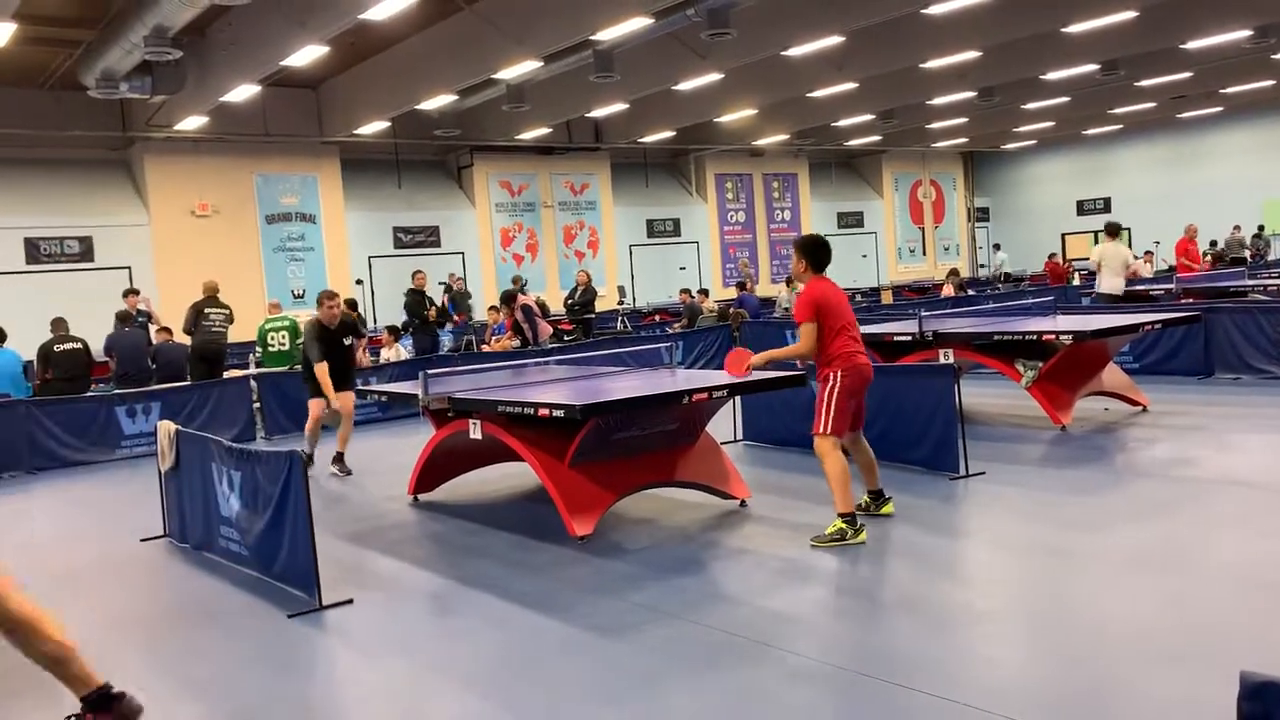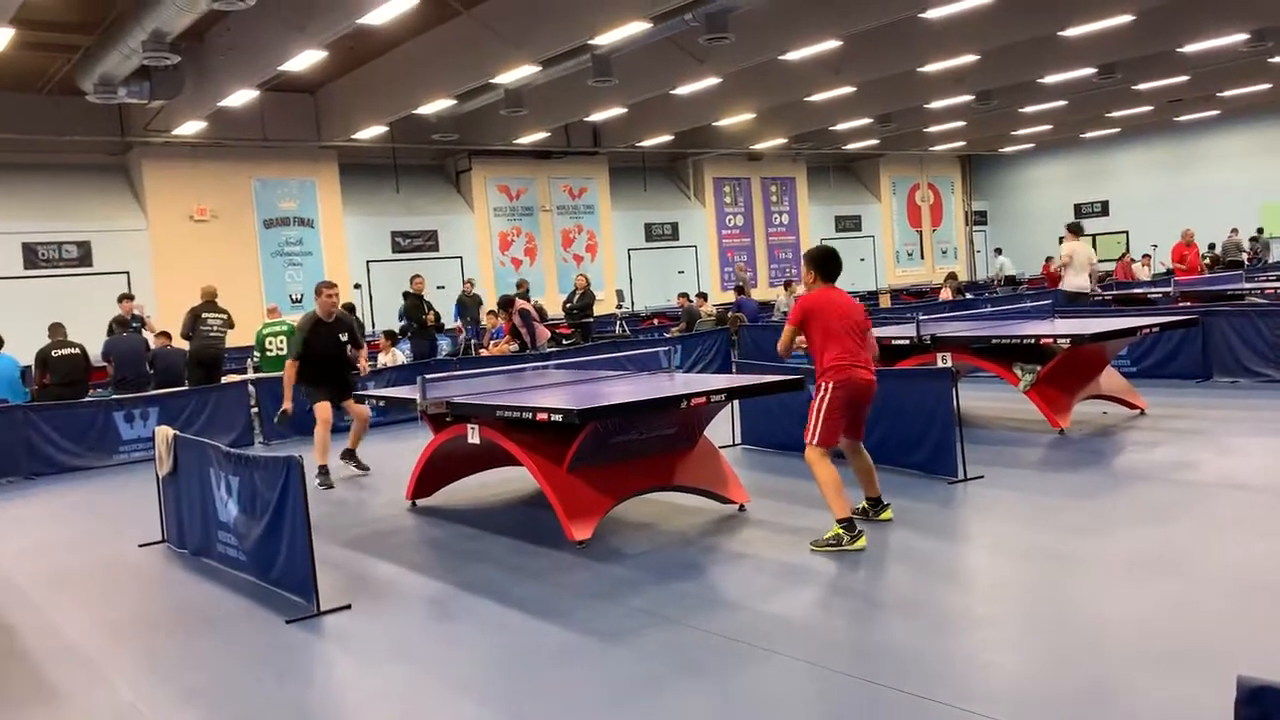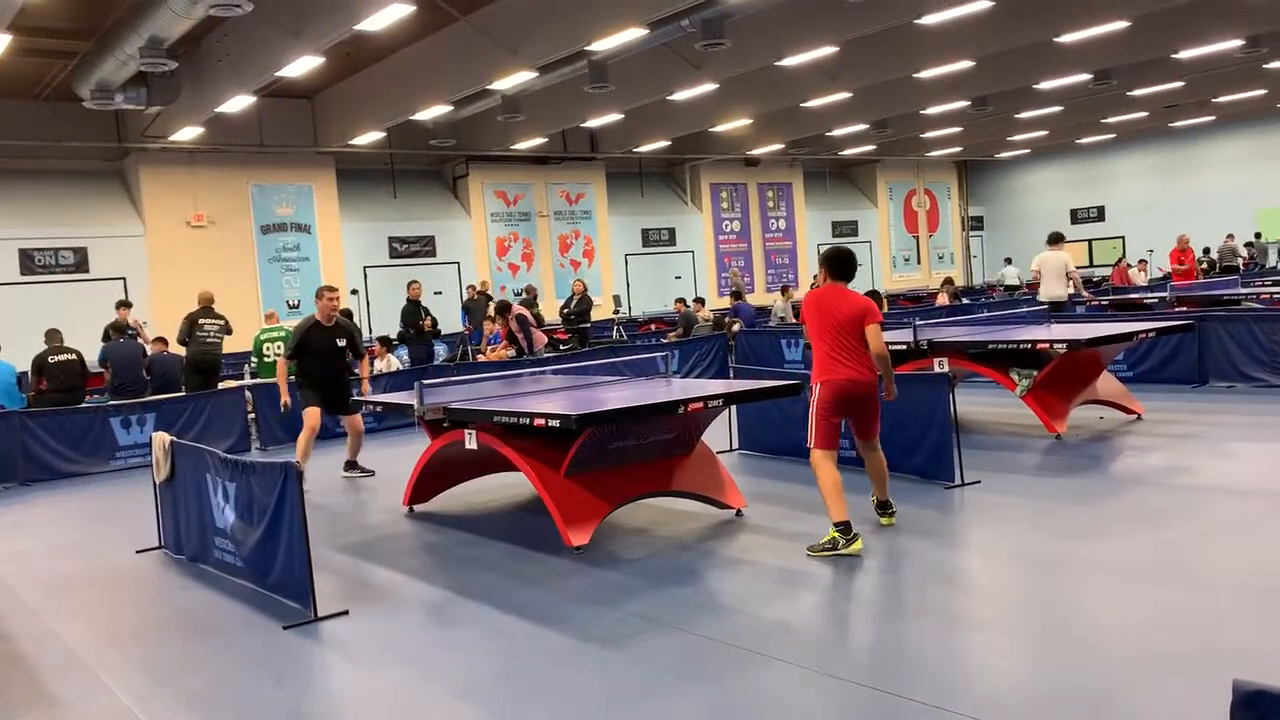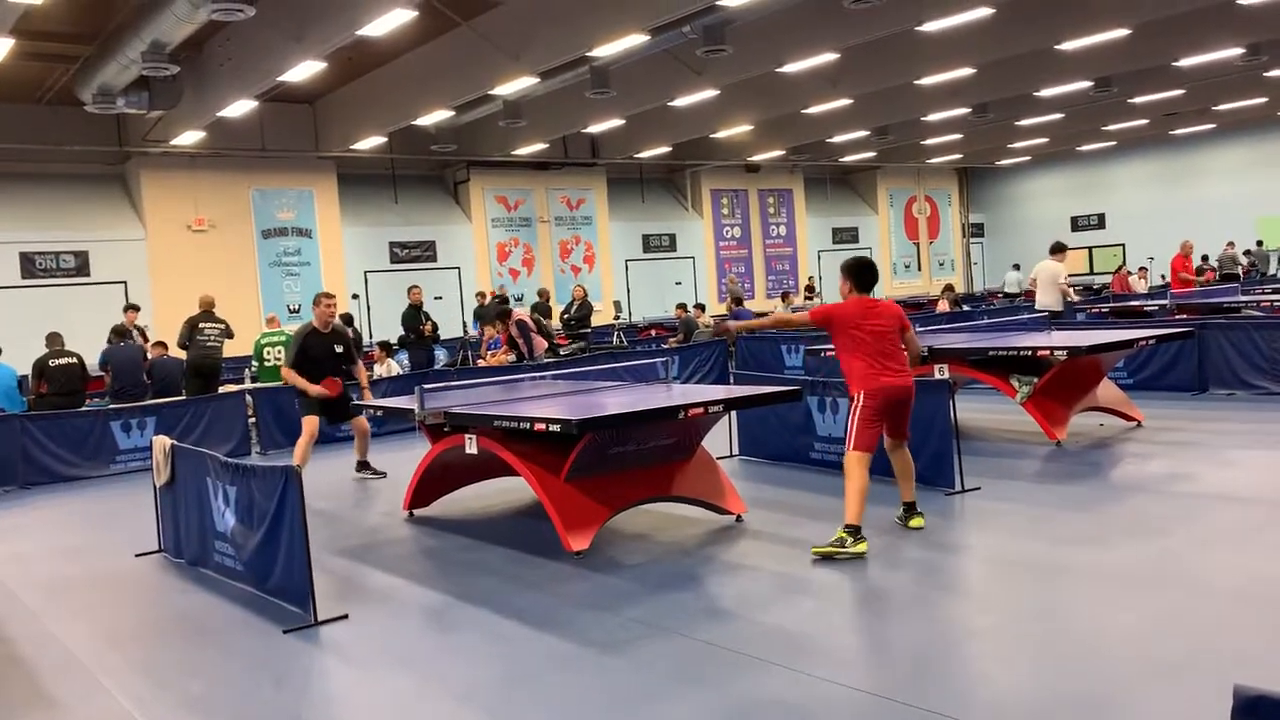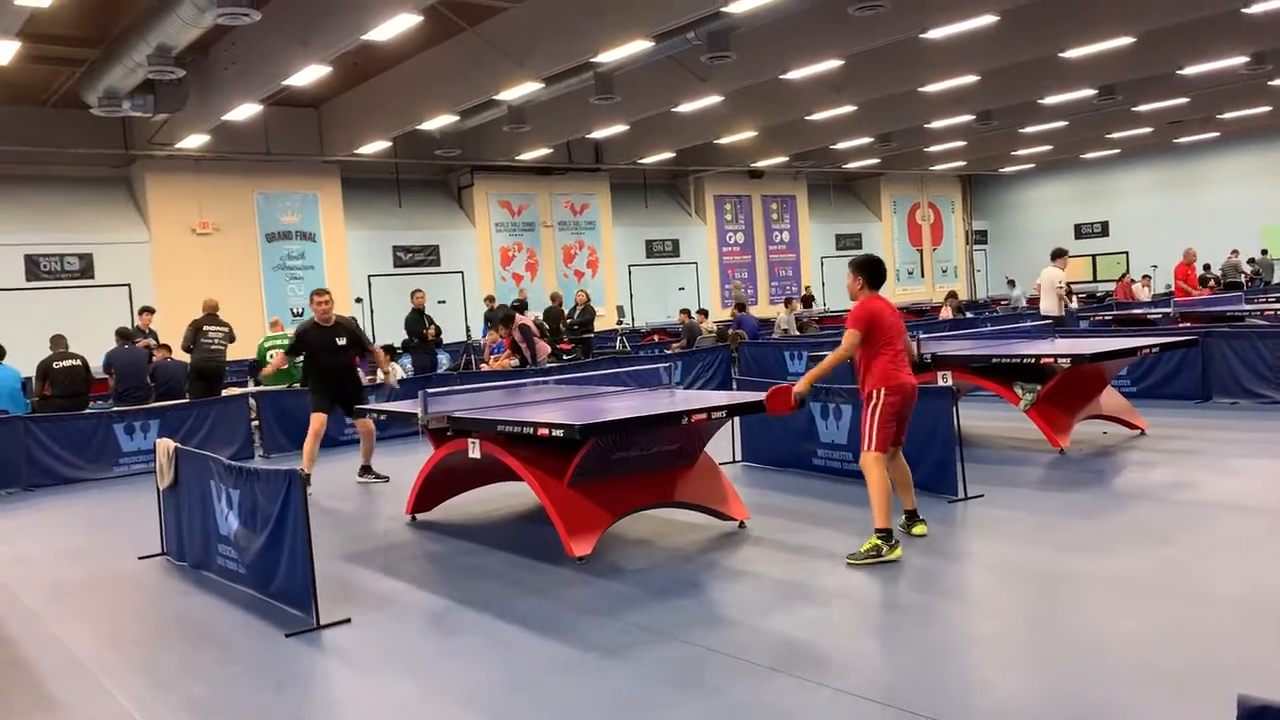
dt=0.3s
person 1, frame 1
left shoulder: (809, 296)
right shoulder: (834, 290)
left elbow: (806, 348)
left wrist: (765, 356)
right wrist: (829, 348)
left hip: (840, 373)
right hip: (860, 367)
left knee: (826, 445)
right knee: (852, 437)
left ankle: (849, 524)
right ankle: (878, 498)
person 1, frame 2
left shoulder: (806, 302)
right shoulder: (854, 305)
left elbow: (783, 349)
right elbow: (873, 351)
left wrist: (804, 341)
left hip: (836, 383)
right hip: (865, 381)
left knee: (816, 455)
right knee: (852, 445)
left ankle: (848, 530)
right ankle: (876, 504)
person 1, frame 3
left shoulder: (810, 300)
right shoulder: (865, 304)
right elbow: (878, 350)
right wrist: (889, 381)
left hip: (828, 385)
right hip: (864, 383)
left knee: (822, 458)
right knee: (869, 445)
left ankle: (844, 533)
right ankle: (884, 506)
person 1, frame 4
left shoulder: (834, 313)
right shoulder: (894, 310)
left elbow: (786, 320)
right elbow: (915, 351)
left wrist: (743, 325)
left hip: (870, 391)
right hip: (903, 386)
left knee: (856, 461)
right knee: (897, 444)
left ankle: (852, 534)
right ankle: (911, 510)
person 1, frame 5
left shoulder: (863, 309)
right shoulder: (891, 310)
left elbow: (843, 353)
right elbow: (909, 351)
left wrist: (808, 379)
left hip: (884, 390)
right hip: (905, 385)
left knee: (872, 461)
right knee: (893, 452)
left ankle: (884, 540)
right ankle: (912, 517)
person 2, frame 1
left shoulder: (348, 320)
right shoulder: (312, 331)
left elbow: (361, 336)
right elbow: (320, 368)
left wrist: (357, 351)
right wrist: (331, 398)
left hip: (344, 372)
right hip: (317, 375)
left knee: (347, 410)
right knee: (317, 415)
left ankle: (338, 458)
right ankle: (308, 454)
person 2, frame 2
left shoulder: (346, 321)
right shoulder: (307, 326)
left elbow: (360, 345)
right elbow: (292, 363)
left wrist: (362, 360)
right wrist: (287, 399)
left hip: (342, 378)
right hip: (315, 381)
left knee: (364, 415)
right knee: (325, 418)
left ankle: (349, 453)
right ankle: (322, 471)
person 2, frame 3
left shoulder: (347, 328)
right shoulder: (304, 328)
left elbow: (362, 356)
right elbow: (284, 361)
left wrist: (365, 380)
right wrist: (284, 392)
left hip: (339, 386)
right hip: (310, 387)
left knee: (357, 429)
right knee: (312, 425)
left ankle: (351, 465)
person 2, frame 4
left shoulder: (341, 334)
right shoulder: (302, 335)
left elbow: (355, 364)
right elbow: (287, 371)
left wrist: (365, 389)
right wrist: (309, 388)
left hip: (338, 393)
right hip: (311, 394)
left knee: (363, 429)
right knee: (310, 432)
left ankle: (362, 465)
person 2, frame 5
left shoulder: (348, 326)
right shoulder: (304, 330)
left elbow: (372, 350)
right elbow: (286, 354)
left wrist: (386, 371)
right wrist: (268, 369)
left hip: (350, 387)
right hip: (321, 389)
left knee: (368, 429)
right knee: (316, 430)
left ankle: (365, 470)
right ankle: (304, 478)
